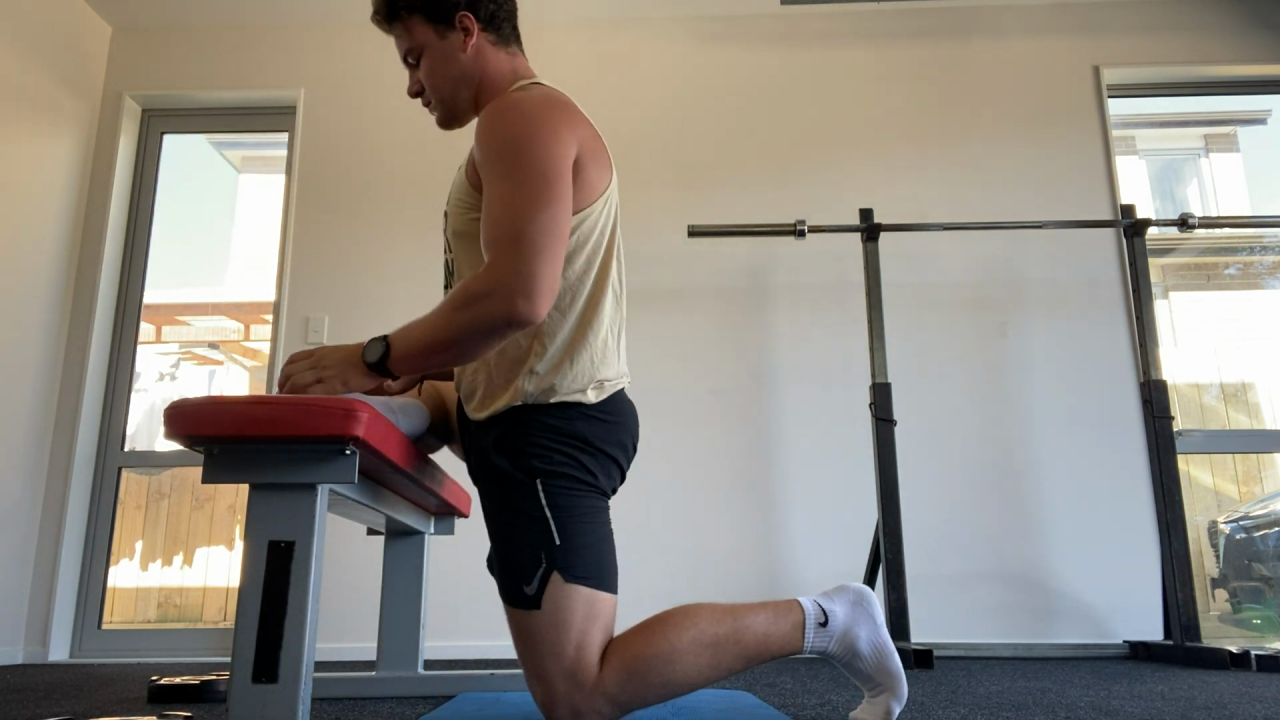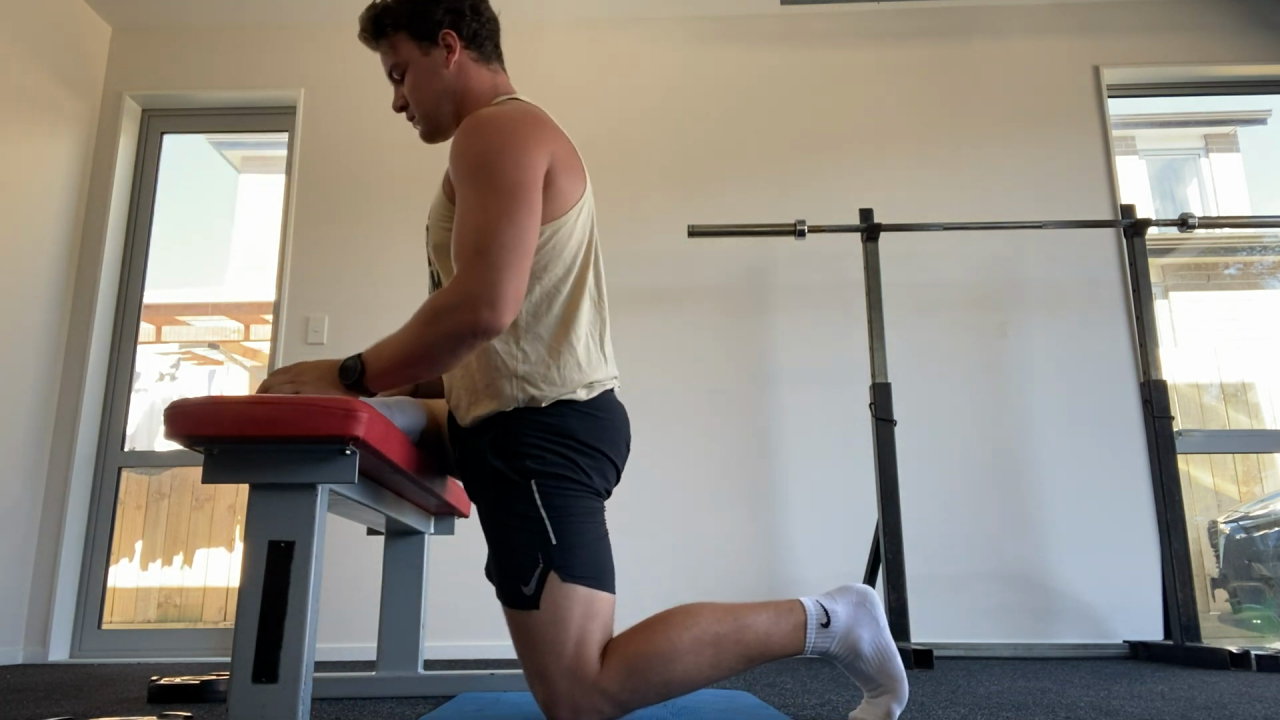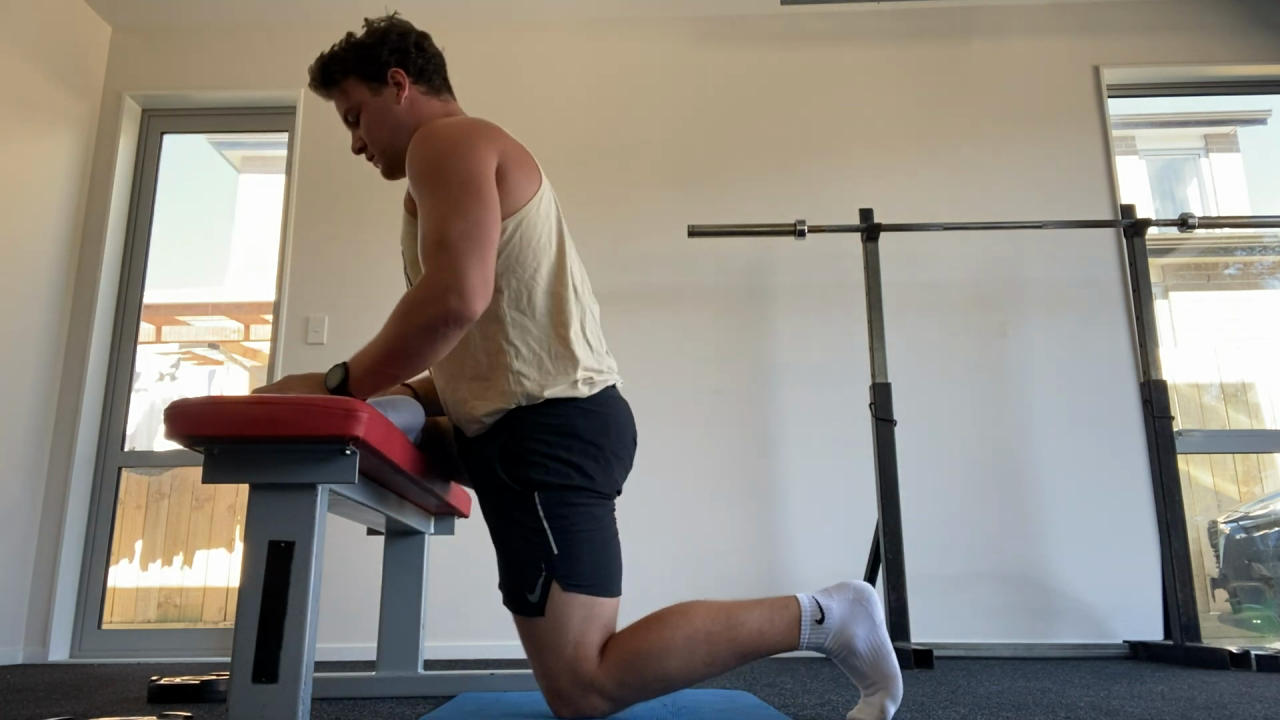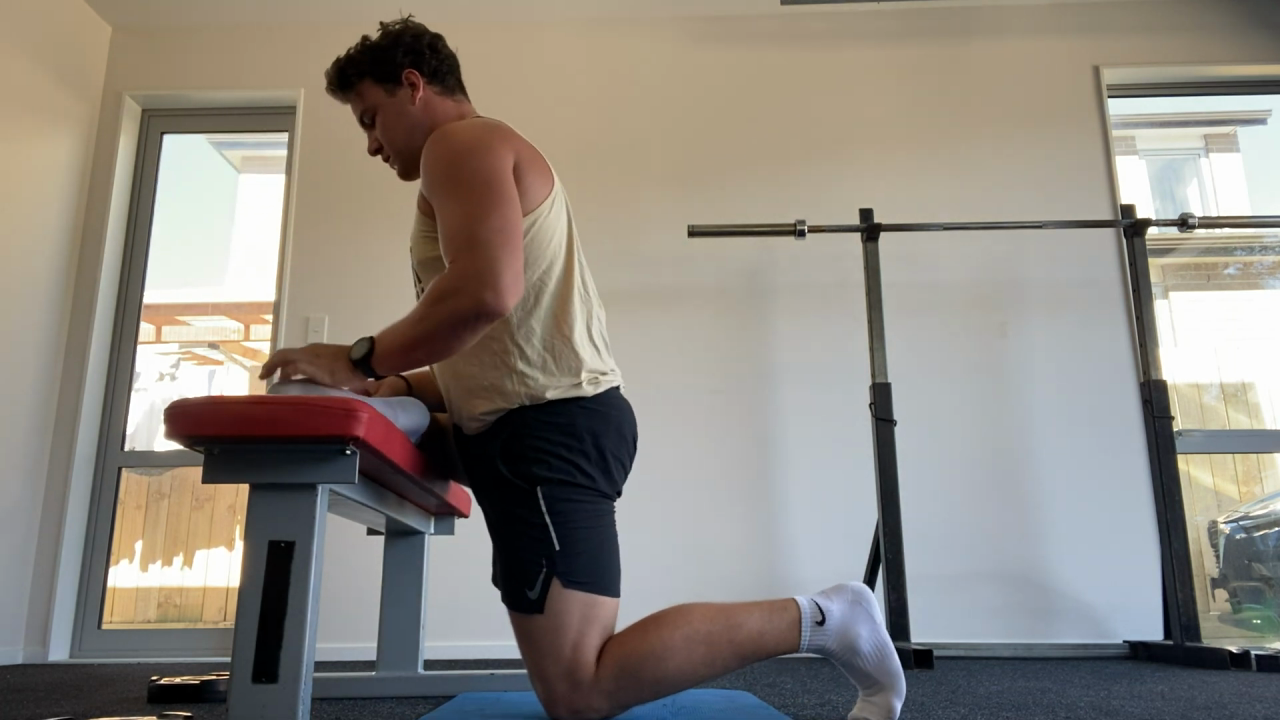
dt=0.3s
person 1, frame 1
left shoulder: (524, 117)
right shoulder: (525, 126)
left elbow: (517, 297)
left wrist: (375, 362)
right wrist: (405, 367)
left hip: (547, 426)
right hip: (536, 415)
left ankle: (821, 620)
person 1, frame 2
left shoulder: (498, 130)
right shoulder: (507, 137)
left elbow: (484, 306)
left wrist: (350, 378)
right wrist: (388, 384)
left hip: (540, 430)
right hip: (532, 422)
left ankle: (823, 621)
person 1, frame 3
left shoulder: (448, 141)
right shoulder: (480, 157)
left elbow: (456, 299)
left wrist: (341, 385)
right wrist: (392, 396)
left hip: (548, 429)
right hip: (549, 423)
left ankle: (819, 616)
person 1, frame 4
left shoulder: (462, 143)
right shoulder: (485, 160)
left elbow: (486, 292)
left wrist: (361, 360)
right wrist: (396, 386)
left hip: (549, 429)
right hip: (548, 423)
left ankle: (819, 620)
